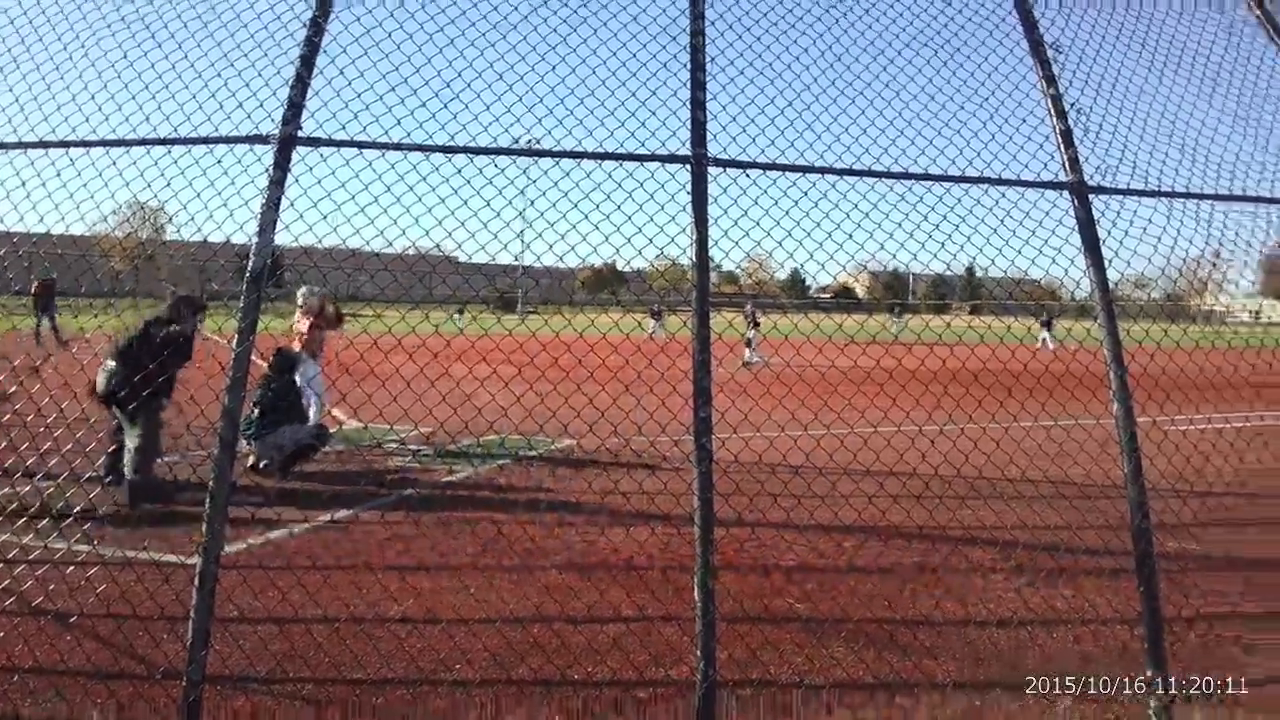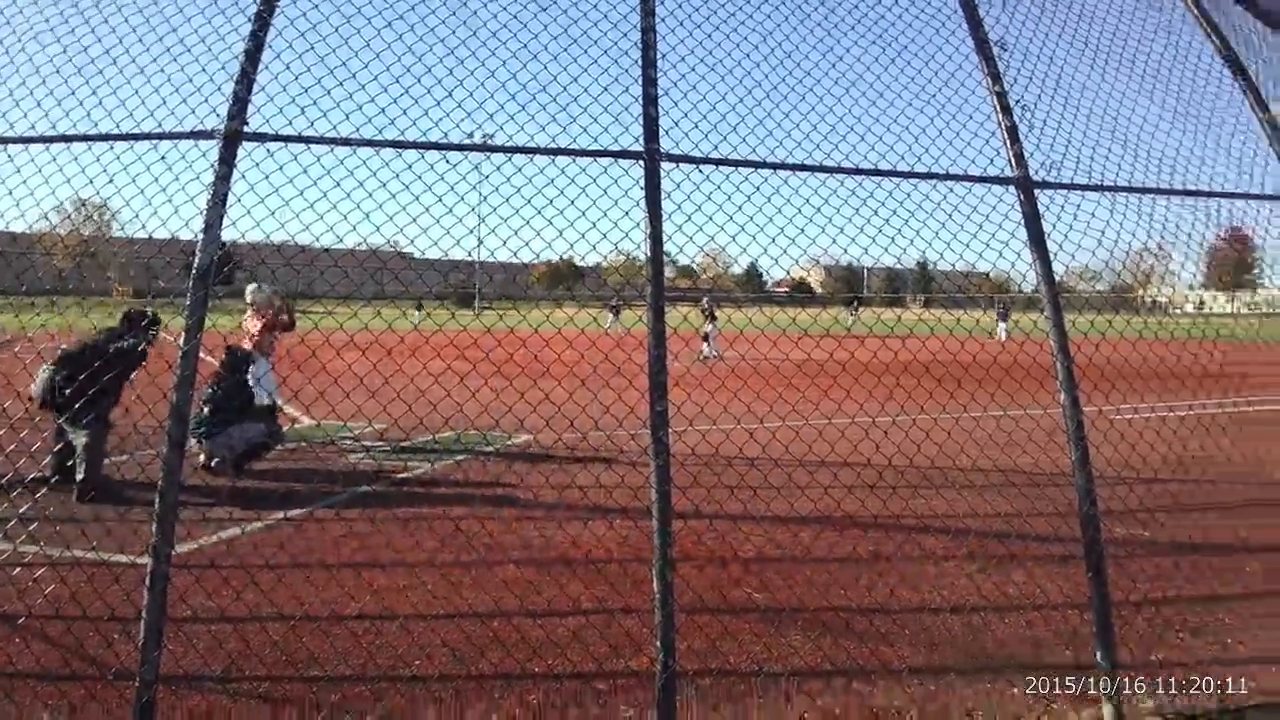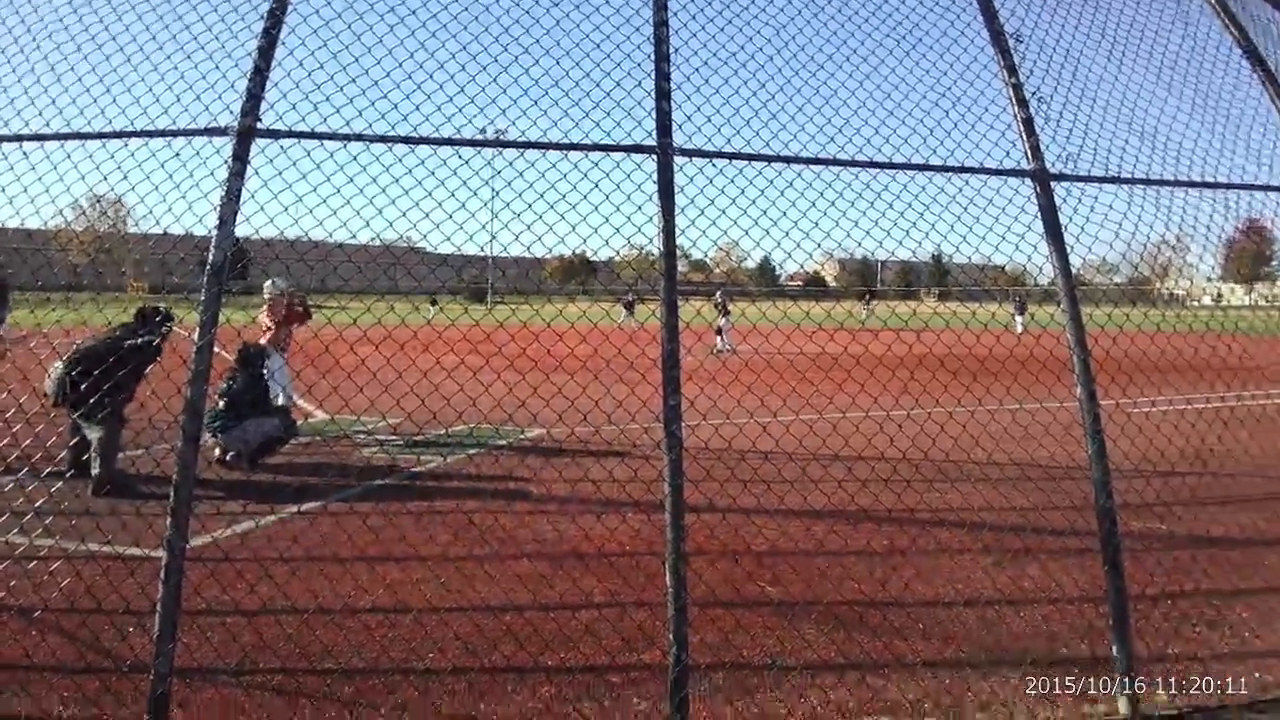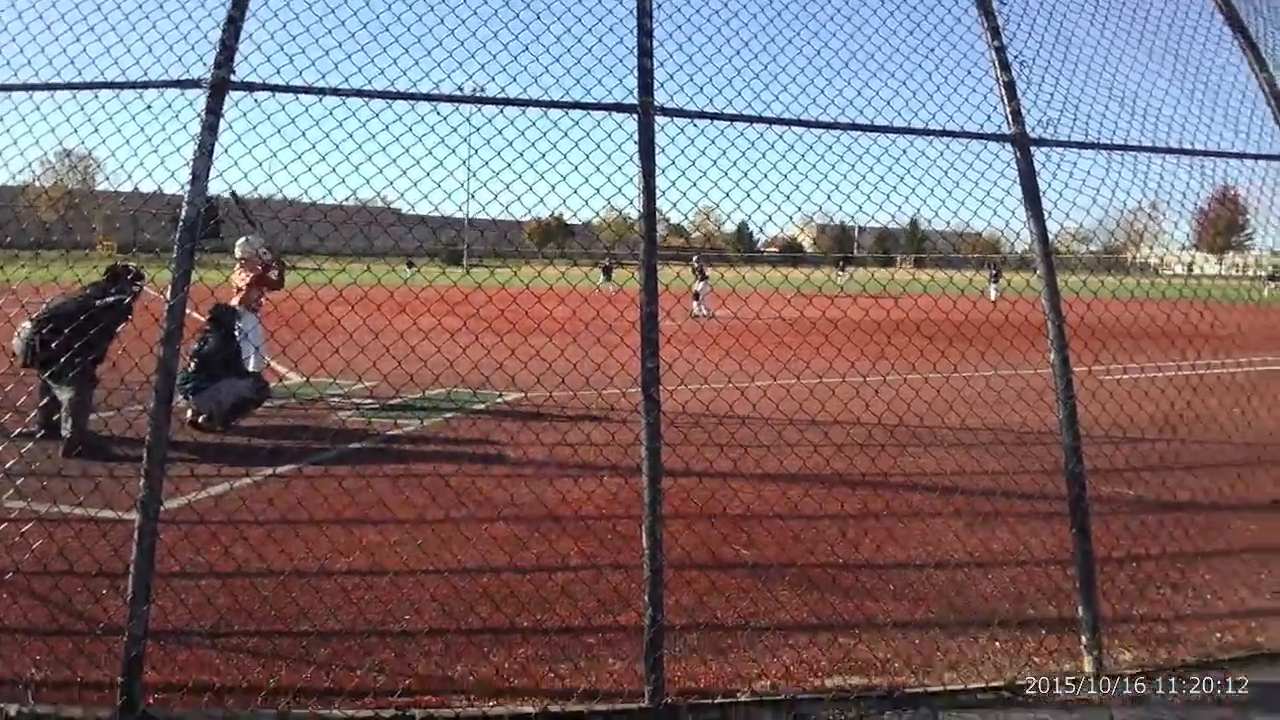
dt=0.4s
person 1, frame 1
left shoulder: (158, 325)
right shoulder: (180, 335)
right elbow: (165, 372)
right wrist: (159, 399)
left hip: (113, 377)
right hip: (123, 381)
left knee: (125, 426)
right knee: (143, 432)
left ankle: (113, 471)
right ankle: (134, 486)
person 1, frame 2
left shoulder: (111, 336)
right shoulder: (132, 349)
left hip: (50, 381)
right hip: (61, 385)
left knee: (70, 425)
right knee: (91, 432)
left ankle: (59, 470)
right ankle: (87, 486)
person 1, frame 3
left shoulder: (124, 332)
right shoulder: (146, 345)
left hip: (62, 376)
right hip: (73, 382)
left knee: (85, 420)
right knee: (105, 427)
left ankle: (75, 465)
right ankle: (102, 480)
person 1, frame 4
left shoulder: (93, 291)
right shoulder: (117, 305)
left hip: (30, 336)
right hip: (42, 342)
left knee: (54, 380)
right knee: (77, 388)
left ankle: (45, 426)
right ankle: (74, 441)
